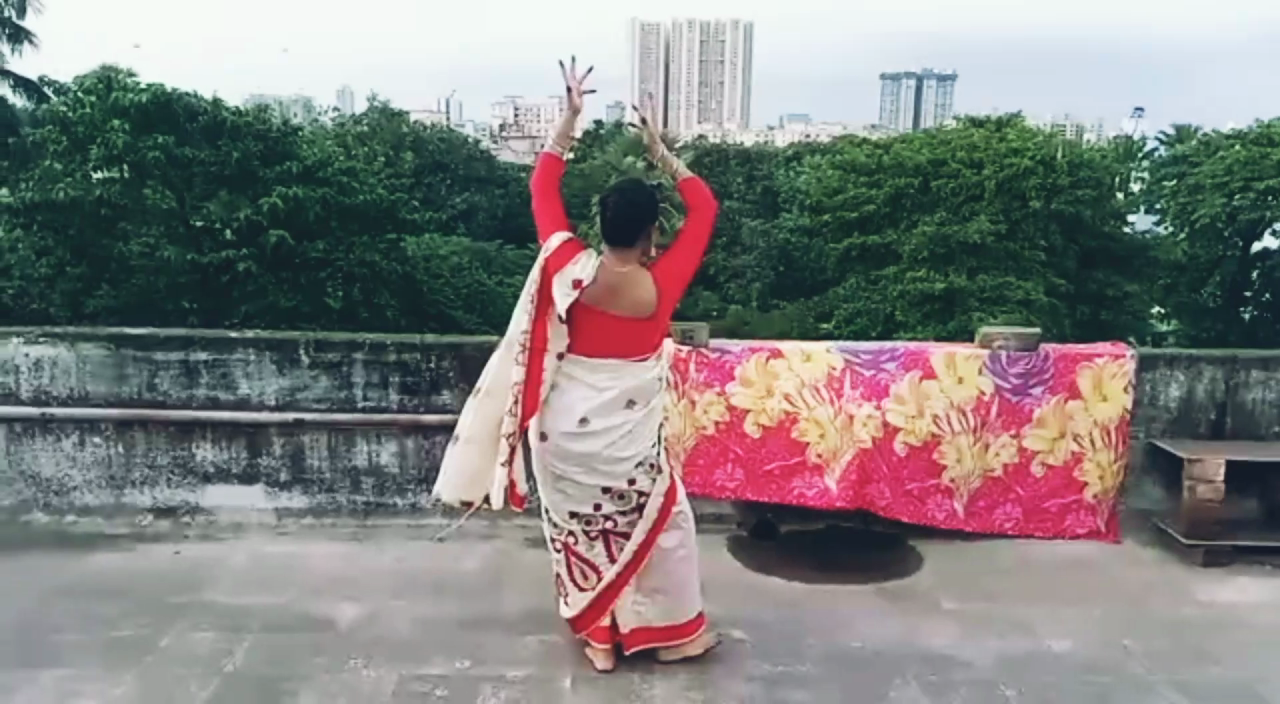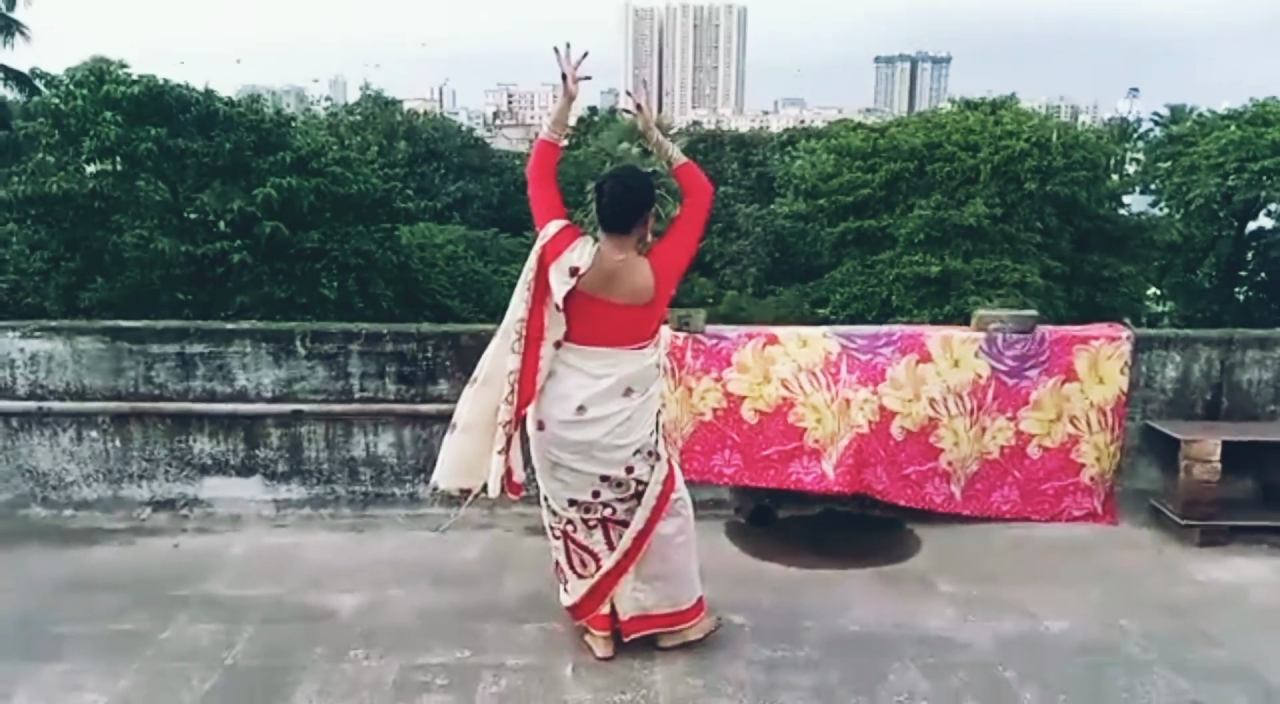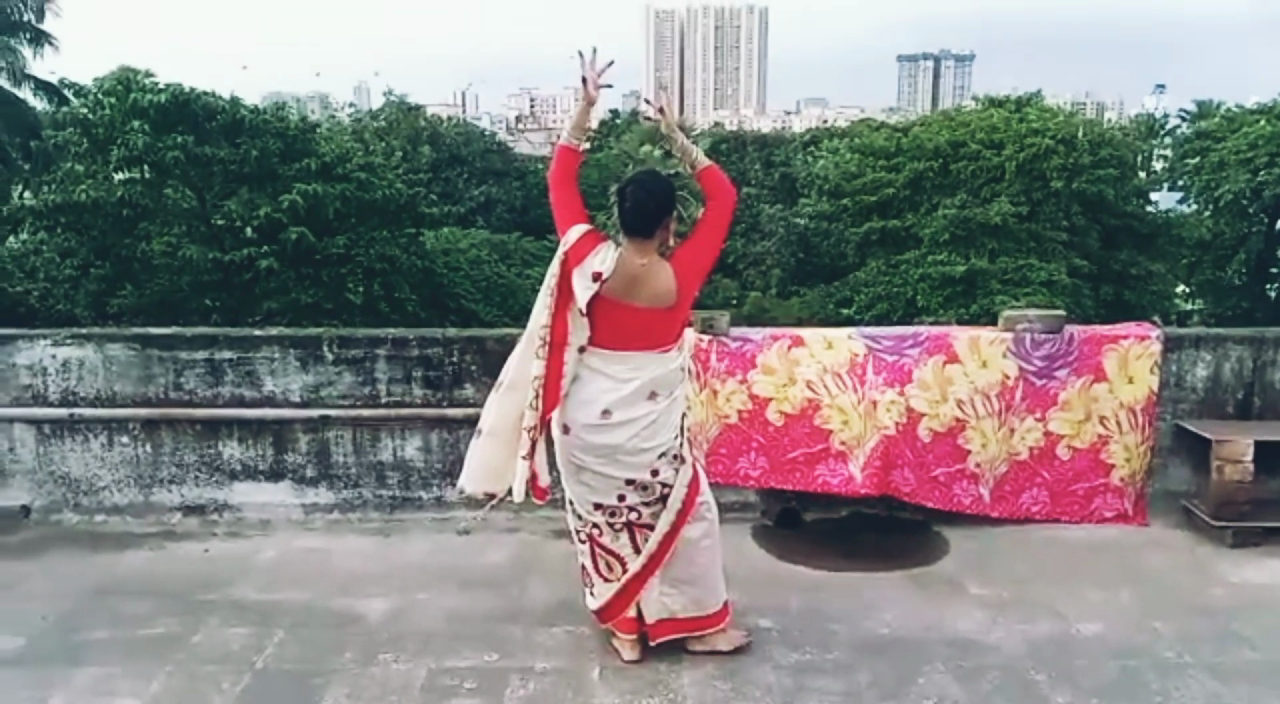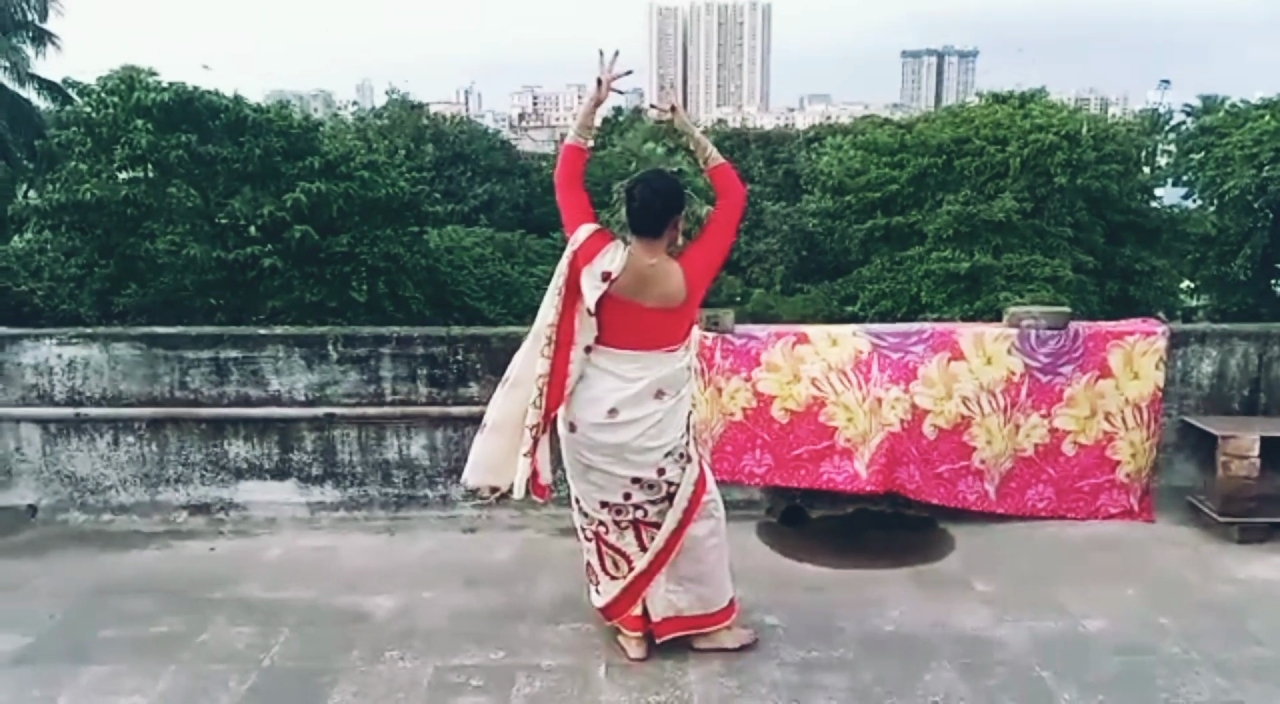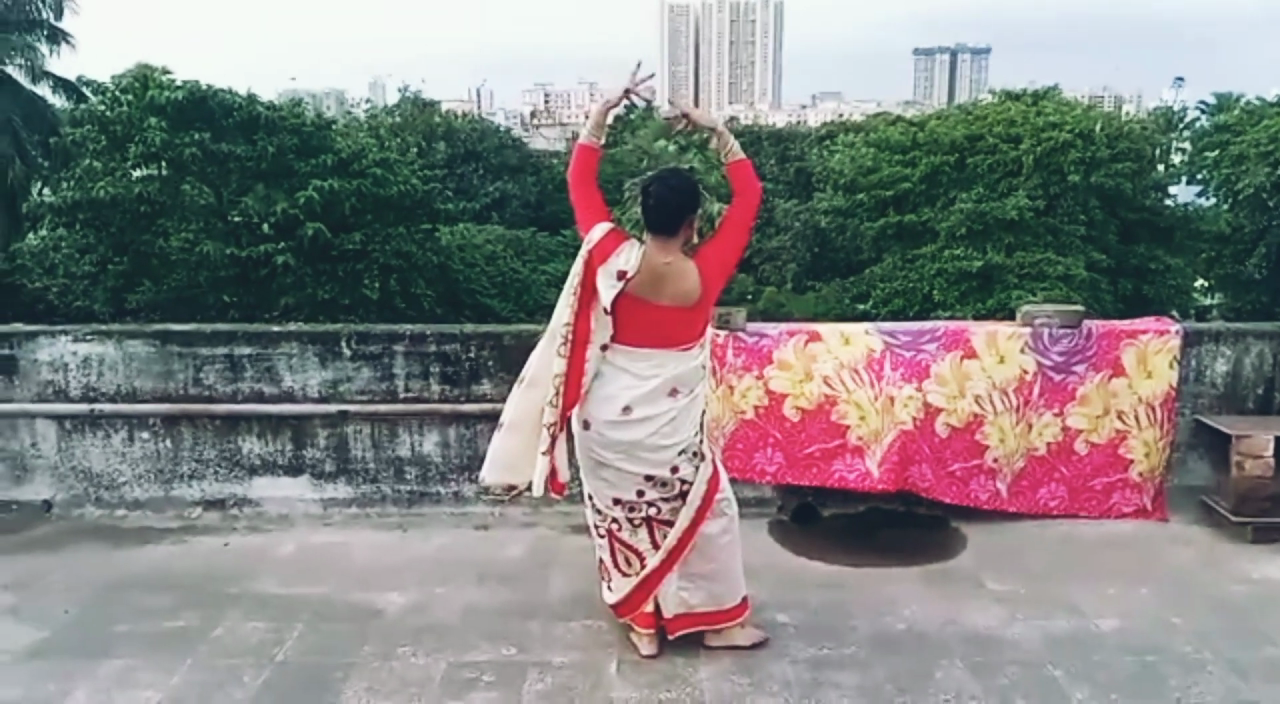
dt=0.7s
person 1, frame 1
left shoulder: (570, 271)
right shoulder: (661, 286)
left elbow: (543, 188)
right elbow: (704, 207)
left wrist: (570, 116)
right wrist: (659, 148)
left hip: (564, 433)
right hip: (628, 440)
left knee: (579, 532)
right knee: (663, 524)
left ankle: (598, 638)
right ankle: (675, 631)
person 1, frame 2
left shoulder: (567, 257)
right shoulder: (658, 274)
left elbow: (539, 175)
right elbow: (700, 194)
left wrist: (566, 102)
right wrist: (653, 134)
left hip: (562, 420)
right hip: (626, 427)
left knee: (577, 520)
right knee: (662, 509)
left ankle: (598, 625)
right ankle: (674, 618)
person 1, frame 3
left shoulder: (589, 262)
right shoulder: (680, 277)
left elbow: (560, 182)
right elbow: (723, 197)
left wrist: (586, 106)
right wrist: (675, 136)
left hip: (587, 425)
right hip: (651, 430)
left knee: (603, 523)
right knee: (687, 516)
left ankle: (624, 629)
right ankle: (702, 624)
person 1, frame 4
left shoulder: (598, 260)
right shoulder: (689, 277)
left elbow: (567, 180)
right elbow: (732, 196)
left wrist: (592, 105)
right wrist: (691, 132)
left hip: (593, 423)
right hip: (657, 429)
left knee: (610, 520)
right knee: (695, 514)
left ankle: (631, 626)
right ankle: (706, 622)
person 1, frame 5
left shoulder: (612, 259)
right shoulder: (704, 275)
left elbow: (579, 180)
right elbow: (749, 194)
left wrist: (604, 109)
right wrist: (716, 129)
left hip: (607, 420)
right hip: (670, 426)
left knee: (621, 518)
right knee: (707, 512)
left ankle: (642, 623)
right ankle: (718, 620)
